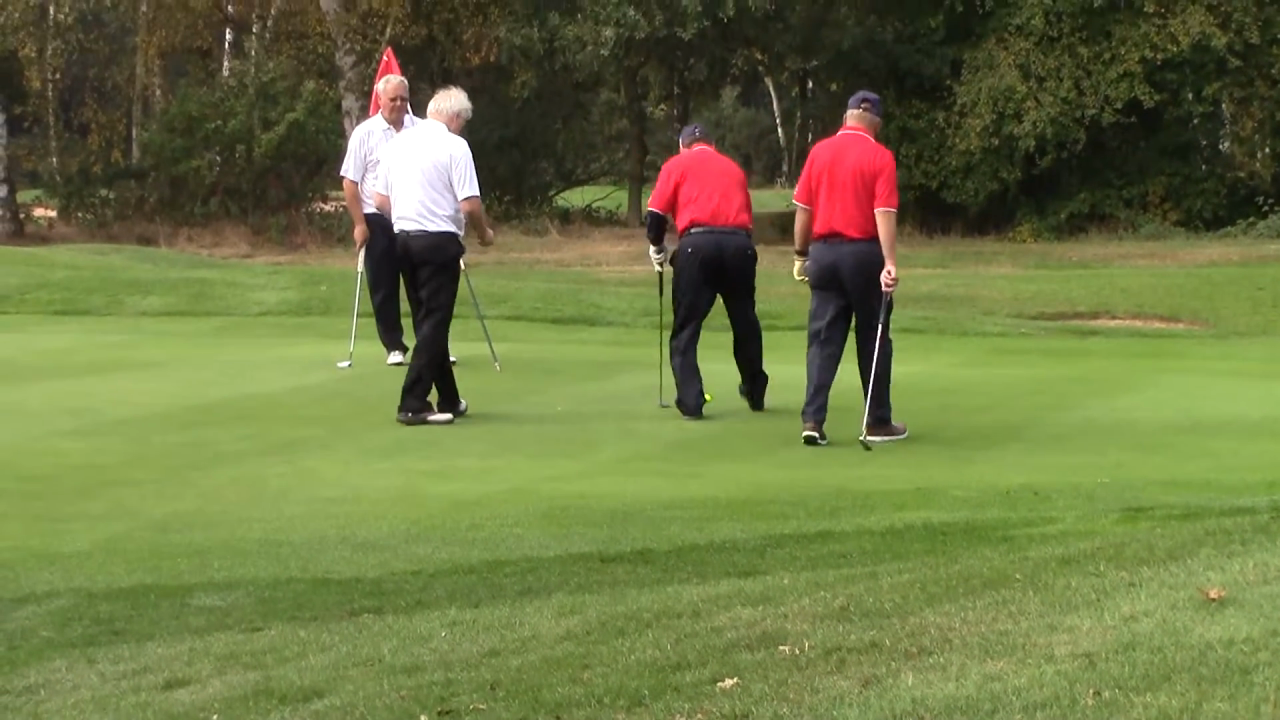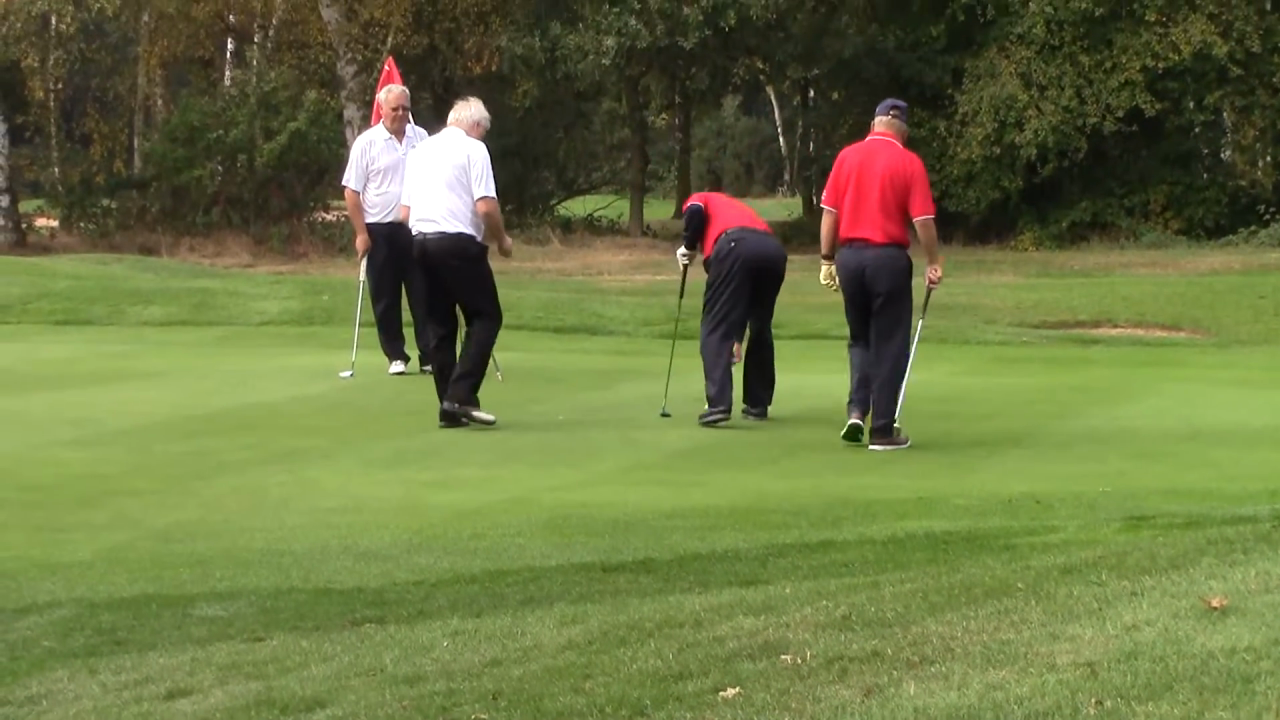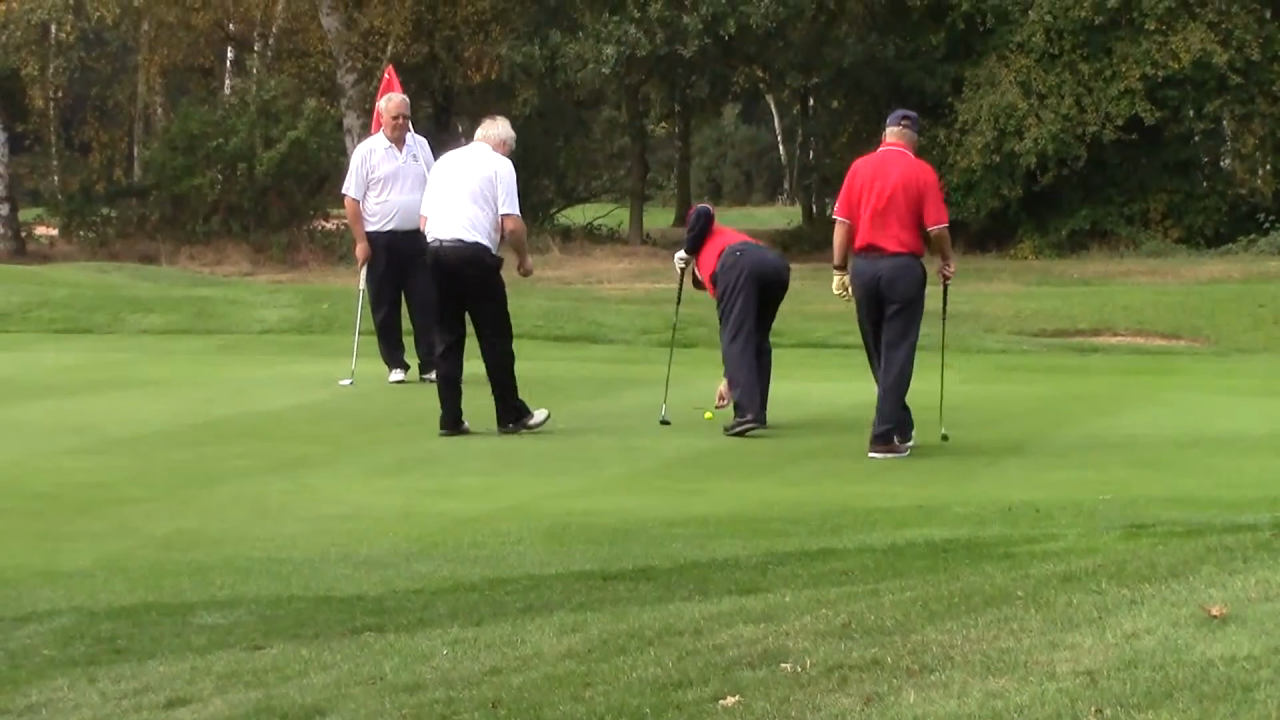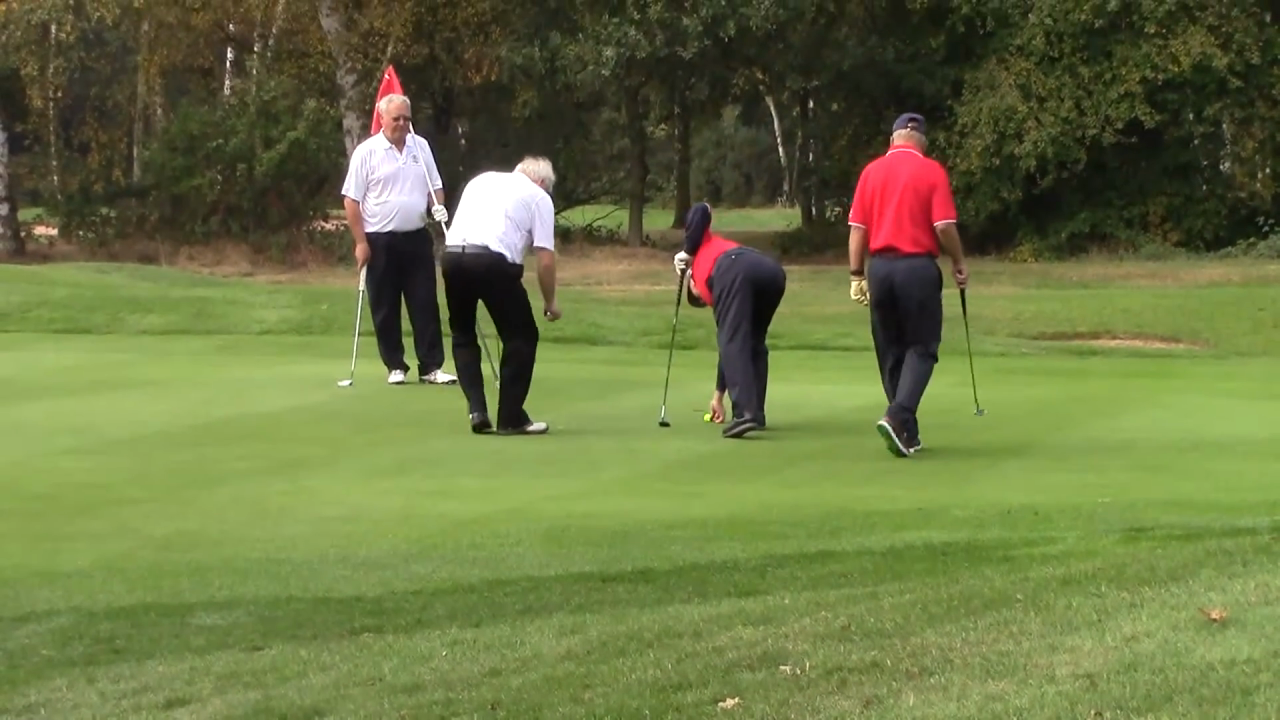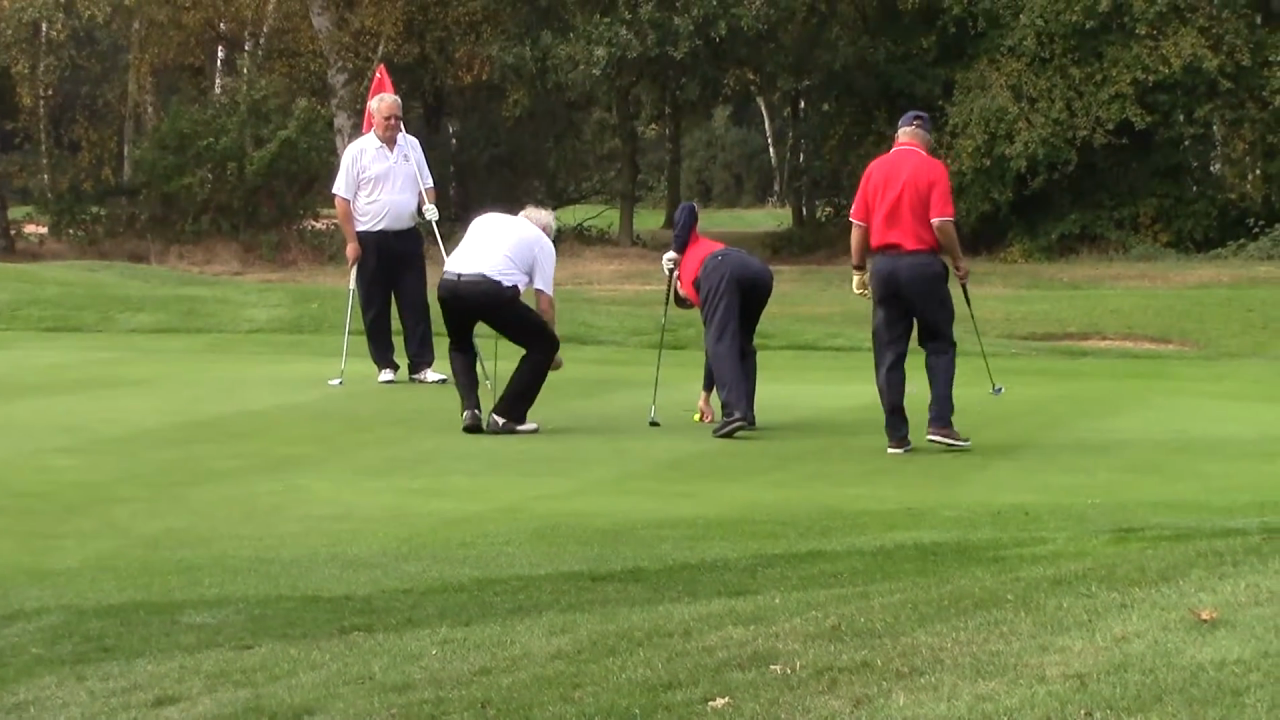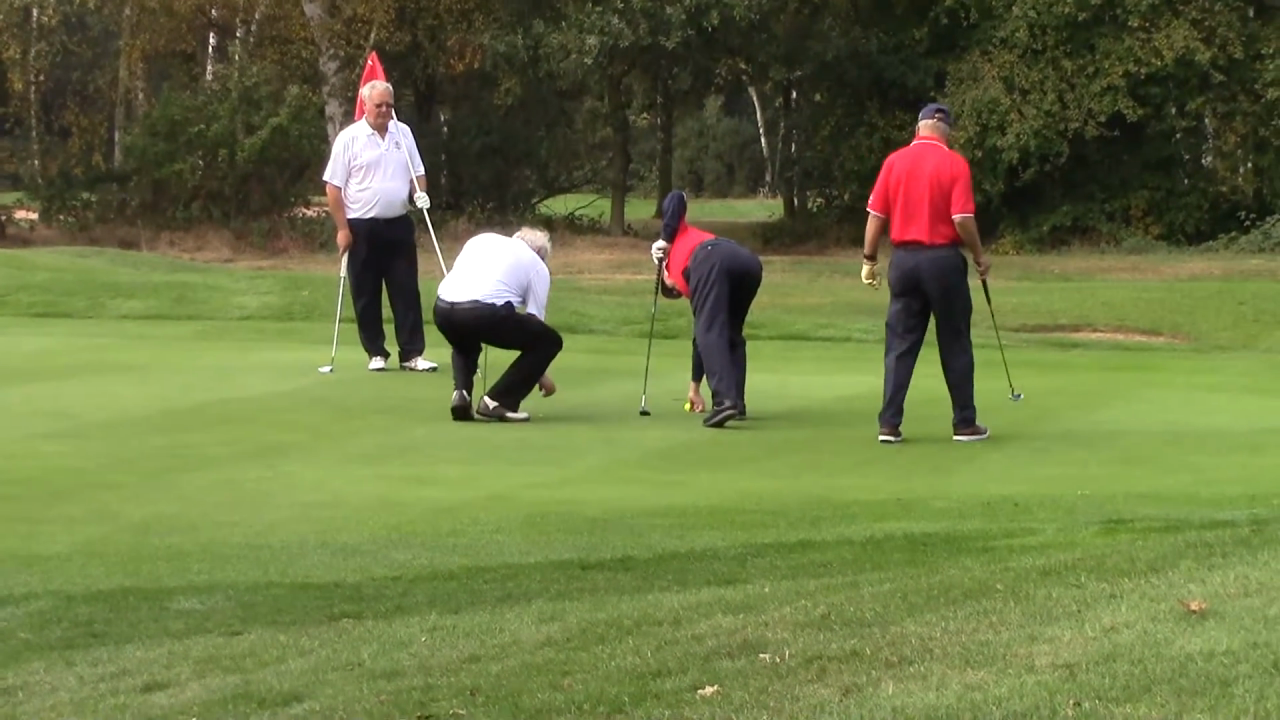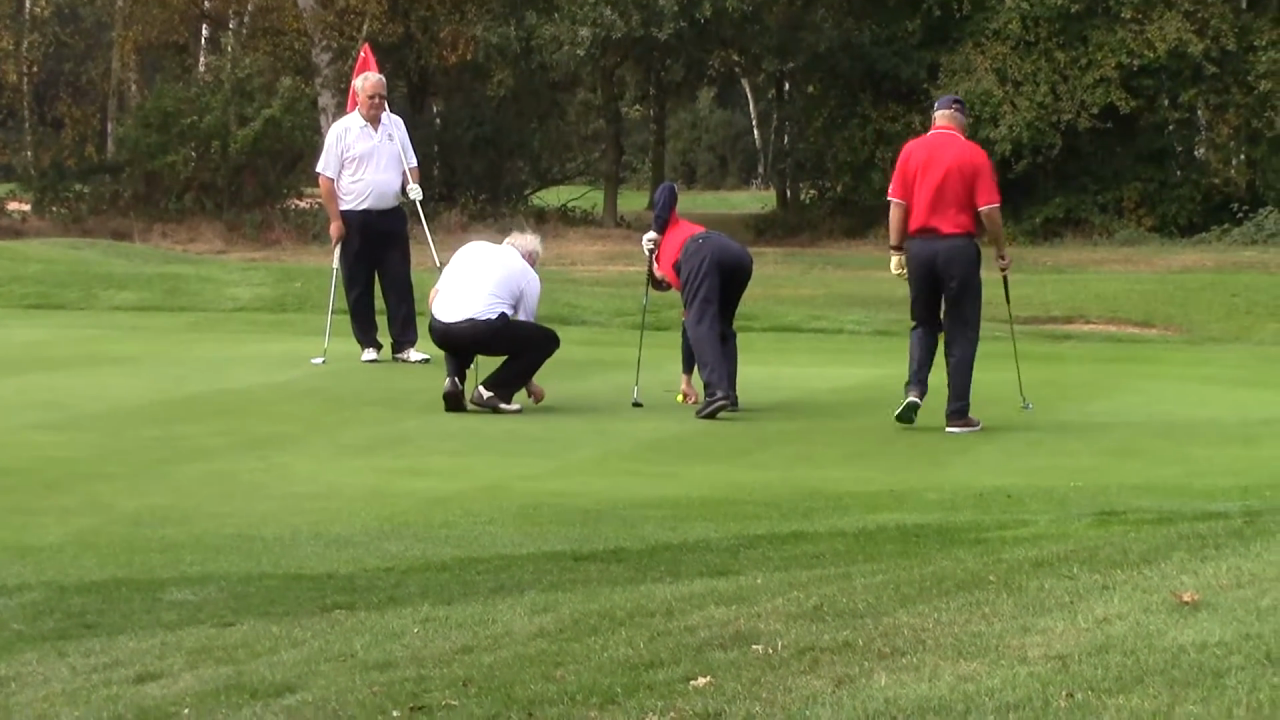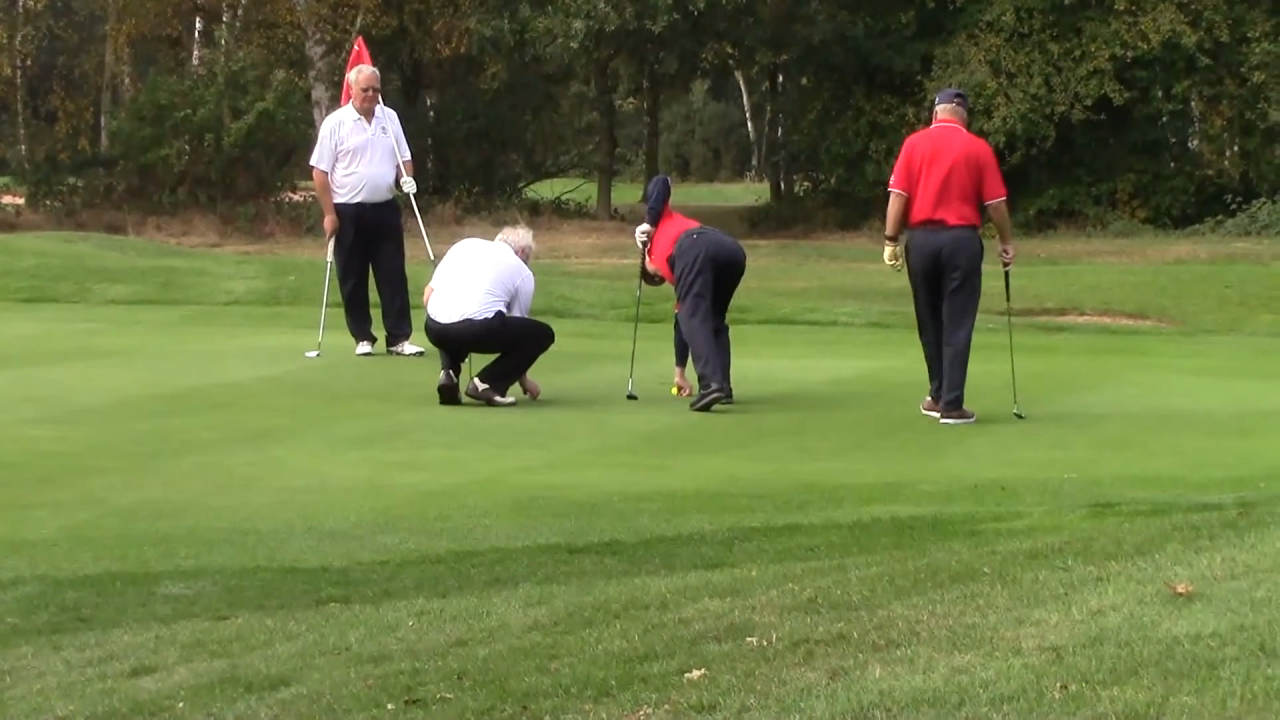
dt=0.3s
person 1, frame 1
left shoulder: (819, 150)
right shoulder: (881, 156)
left elbow: (803, 208)
right elbow: (884, 213)
left wrist: (801, 255)
right wrist: (890, 264)
left hip: (824, 252)
right hip: (864, 253)
left knee: (822, 339)
right knee: (872, 338)
left ankle: (813, 419)
right ankle: (878, 422)
person 1, frame 2
left shoulder: (847, 155)
right shoulder: (909, 162)
left elbow: (830, 212)
right elbow: (922, 219)
left wrist: (827, 259)
right wrist: (934, 262)
left hip: (850, 256)
right hip: (888, 259)
left knee: (860, 340)
right knee: (890, 345)
left ankle: (857, 410)
right ankle: (883, 431)
person 1, frame 3
left shoulder: (859, 167)
right shoulder: (922, 172)
left elbow: (842, 223)
right elbow: (937, 228)
left wrist: (839, 269)
right wrist: (947, 260)
left hip: (864, 266)
right hip: (903, 267)
left knee: (879, 354)
right knee: (897, 355)
left ankle: (901, 428)
right ankle: (883, 437)
person 1, frame 4
left shoulder: (870, 171)
right shoulder: (932, 170)
left elbow: (858, 228)
right elbow: (944, 226)
left wrist: (857, 275)
right wrist: (959, 264)
left hip: (880, 268)
right hip: (918, 268)
left knee: (890, 355)
right knee: (921, 350)
left ankle: (906, 432)
right ankle: (896, 417)
person 1, frame 5
left shoulder: (874, 168)
right shoulder: (934, 168)
left elbow: (859, 224)
right elbow: (941, 223)
left wrist: (858, 269)
right wrist: (958, 260)
left hip: (884, 264)
right hip: (922, 264)
left knee: (888, 353)
right knee: (939, 344)
left ankle: (896, 436)
right ankle: (939, 423)
person 1, frame 6
left shoulder: (894, 160)
right shoulder: (955, 162)
left elbow: (876, 215)
right elbow: (962, 219)
left wrist: (869, 259)
right wrist: (979, 255)
left hip: (904, 259)
right hip: (942, 259)
left knee: (899, 344)
right knee: (955, 344)
left ankle: (889, 423)
right ankle: (964, 423)
person 1, frame 7
left shoulder: (911, 149)
right shoulder: (974, 154)
left elbow: (897, 205)
right elbow: (989, 209)
left wrist: (896, 250)
right wrist: (1001, 249)
left hip: (919, 246)
right hip: (958, 248)
left knee: (924, 325)
right knee: (961, 332)
left ankle: (914, 391)
right ankle: (957, 414)
person 1, frame 8
left shoulder: (914, 142)
right shoulder: (979, 148)
left elbow: (898, 195)
right elbow: (996, 203)
left wrist: (891, 241)
right wrist: (1006, 243)
left hip: (922, 239)
right hip: (962, 240)
left knee: (929, 323)
right knee: (957, 325)
left ankle: (938, 397)
right ankle: (952, 404)
person 2, frame 1
right shoulder: (365, 133)
right elbow: (350, 181)
right wrist: (359, 224)
right hip: (378, 221)
right knee: (383, 290)
right ankle: (394, 347)
person 2, frame 2
left shoulder: (421, 137)
right shoulder: (366, 142)
right elbow: (351, 191)
right wrist: (361, 233)
right hip: (380, 231)
left knee: (424, 294)
right knee: (385, 299)
left ankle: (430, 356)
right ankle: (396, 357)
person 2, frame 3
left shoulder: (421, 145)
right shoulder: (366, 151)
right elbow: (351, 199)
right wrist: (361, 241)
left hip: (416, 236)
right hip: (380, 239)
left knee: (425, 302)
right knee: (385, 307)
left ankle: (430, 365)
right ankle: (395, 365)
person 2, frame 4
left shoulder: (421, 146)
right shoulder: (366, 151)
left elbow: (434, 186)
right elbow: (351, 200)
left wrist: (439, 207)
right wrist: (361, 242)
left hip: (417, 237)
right hip: (380, 240)
left knee: (426, 304)
right knee: (385, 309)
left ankle: (431, 366)
right ankle: (395, 367)
person 2, frame 5
left shoulder: (412, 145)
right shoulder: (357, 150)
left elbow: (425, 184)
right elbow: (342, 199)
left wrist: (429, 204)
right wrist: (352, 241)
left hip: (407, 236)
right hip: (371, 239)
left knee: (416, 303)
right knee: (375, 307)
left ankle: (421, 365)
right ankle: (385, 365)
person 2, frame 6
left shoulder: (404, 133)
right shoulder: (349, 138)
left elbow: (417, 172)
right elbow: (333, 186)
left wrist: (421, 192)
right wrist: (342, 228)
left hip: (399, 224)
right hip: (362, 227)
left knee: (407, 291)
right knee: (366, 295)
left ankle: (412, 353)
right ankle: (376, 353)
person 2, frame 7
left shoulder: (397, 124)
right shoulder: (342, 129)
left elbow: (410, 163)
right elbow: (326, 177)
left wrist: (413, 184)
right wrist: (336, 220)
left hip: (391, 216)
right hip: (355, 218)
left knee: (400, 282)
right knee: (359, 286)
left ankle: (405, 345)
right ankle: (368, 345)
person 2, frame 8
left shoulder: (390, 117)
right shoulder: (335, 122)
left elbow: (403, 157)
right elbow: (320, 171)
left wrist: (407, 178)
right wrist: (329, 213)
left hip: (386, 209)
right hip: (349, 212)
left knee: (394, 275)
right knee: (353, 280)
left ankle: (399, 338)
right ankle: (363, 338)
person 3, frame 1
left shoulder: (397, 141)
right shoulder: (454, 145)
left elbow: (381, 201)
right elbow: (470, 205)
right wrist: (484, 233)
left hip: (404, 240)
right hip: (438, 241)
left knee: (429, 319)
right knee: (434, 323)
left ankle: (446, 400)
right ankle: (413, 402)
person 3, frame 2
left shoulder: (419, 150)
right shoulder: (473, 148)
left elbow: (404, 213)
right elbow: (486, 206)
right wrist: (501, 240)
left hip: (421, 243)
right hip: (457, 244)
left knee: (440, 326)
right knee: (486, 317)
left ankle: (450, 406)
right ankle: (460, 396)
person 3, frame 3
left shoulder: (444, 160)
right shoulder: (500, 164)
left elbow: (424, 221)
right elbow: (511, 224)
right wrist: (523, 259)
left hip: (435, 250)
right hip: (473, 253)
left knee: (448, 336)
right knee: (495, 335)
left ankle: (451, 418)
right ankle: (511, 415)
person 3, frame 4
left shoulder: (480, 179)
right shoulder: (538, 195)
right elbow: (545, 258)
right wrist: (550, 300)
left hip: (452, 255)
right hip: (493, 261)
left knee: (462, 335)
right knee: (521, 337)
left ankle: (476, 410)
right ankle: (511, 419)
person 3, frame 5
left shoulder: (486, 218)
right shoulder: (542, 241)
right elbow: (544, 300)
left wrist: (466, 313)
right wrist: (550, 351)
left hip: (447, 284)
right hip: (490, 289)
left knee: (460, 347)
right knee: (544, 345)
left ankle: (471, 410)
right ankle: (506, 415)
person 3, frame 6
left shoulder: (481, 239)
right shoulder: (537, 264)
right elbow: (535, 321)
right wrist: (541, 376)
left hip: (443, 308)
right hip: (484, 311)
left knee: (465, 345)
right knee: (550, 341)
left ankle: (461, 393)
right ankle: (500, 401)
person 3, frame 7
left shoulder: (470, 248)
right shoulder: (528, 274)
left elbow: (433, 297)
right elbow: (524, 332)
right wrist: (529, 384)
left hip: (437, 329)
right hip: (479, 329)
right knee: (547, 340)
left ankle: (453, 381)
right ankle: (492, 391)
person 3, frame 8
left shoulder: (464, 245)
right shoulder: (522, 271)
left elbow: (428, 296)
right elbow: (518, 329)
right wrist: (523, 379)
left hip: (434, 329)
right hip: (476, 329)
right knee: (542, 335)
left ankle: (448, 374)
right ankle: (488, 384)
person 4, frame 1
left shoulder: (677, 163)
right shoulder: (733, 167)
left elbow: (656, 214)
left wrist: (656, 247)
left hip: (696, 244)
right hip: (738, 243)
left knee: (686, 326)
right knee: (745, 320)
left ankle: (690, 401)
right ankle: (756, 394)
person 4, frame 2
left shoulder: (701, 199)
left elbow: (694, 212)
left wrist: (687, 247)
right wrist: (738, 336)
left hip: (733, 246)
right hip: (773, 250)
left knee: (716, 328)
right knee: (760, 330)
left ankle: (718, 403)
right ankle: (758, 404)
person 4, frame 3
left shoulder: (708, 238)
left elbow: (703, 213)
right elbow: (739, 335)
left wrist: (687, 251)
right wrist: (727, 379)
left hip: (740, 263)
right hip: (777, 265)
left knee: (736, 339)
right knee: (758, 340)
left ankle: (746, 413)
right ankle: (757, 411)
person 4, frame 4
left shoulder: (704, 249)
left elbow: (701, 211)
right elbow: (732, 344)
left wrist: (687, 252)
right wrist: (718, 395)
left hip: (736, 268)
right hip: (773, 271)
left knee: (733, 342)
right knee: (754, 344)
left ankle: (745, 413)
right ankle: (756, 413)
person 4, frame 5
left shoulder: (691, 249)
left elbow: (688, 210)
right elbow: (713, 346)
left wrist: (675, 251)
right wrist: (705, 397)
left hip: (723, 269)
right hip: (760, 273)
left knee: (720, 343)
right knee: (743, 344)
left ankle: (734, 412)
right ankle: (746, 413)
person 4, frame 6
right shoulder: (693, 286)
left elbow: (676, 198)
right elbow: (700, 338)
left wrist: (665, 239)
right wrist: (694, 387)
left hip: (712, 259)
right hip: (749, 263)
left knee: (710, 332)
right knee: (732, 335)
left ankle: (725, 401)
right ankle: (736, 402)
person 4, frame 7
right shoulder: (682, 281)
left elbow: (668, 190)
right elbow: (689, 327)
left wrist: (655, 231)
left hip: (703, 252)
right hip: (739, 256)
left knee: (701, 324)
right knee: (722, 326)
left ankle: (716, 392)
right ankle: (728, 392)
person 4, frame 8
right shoulder: (676, 275)
left elbow: (661, 183)
right elbow: (681, 322)
left wrist: (649, 223)
right wrist: (680, 372)
left hip: (697, 247)
right hip: (733, 251)
left knee: (694, 318)
right knee: (714, 320)
left ankle: (711, 384)
right ankle: (722, 385)
